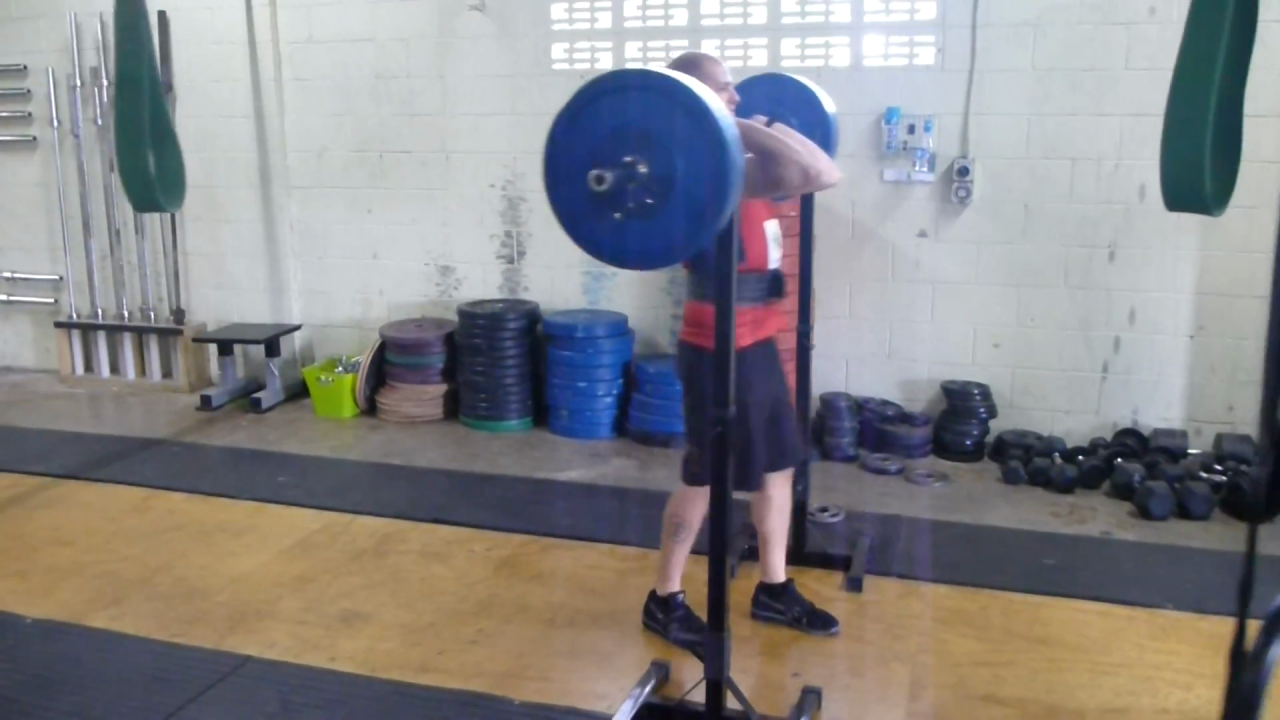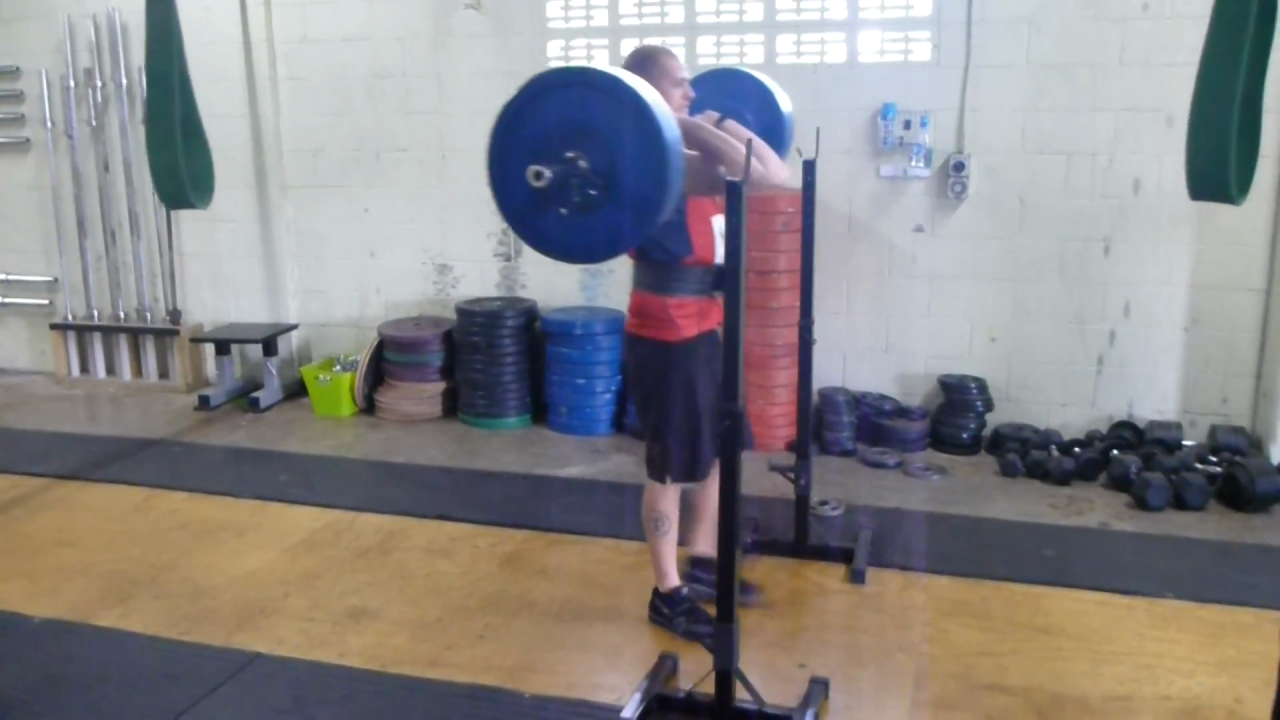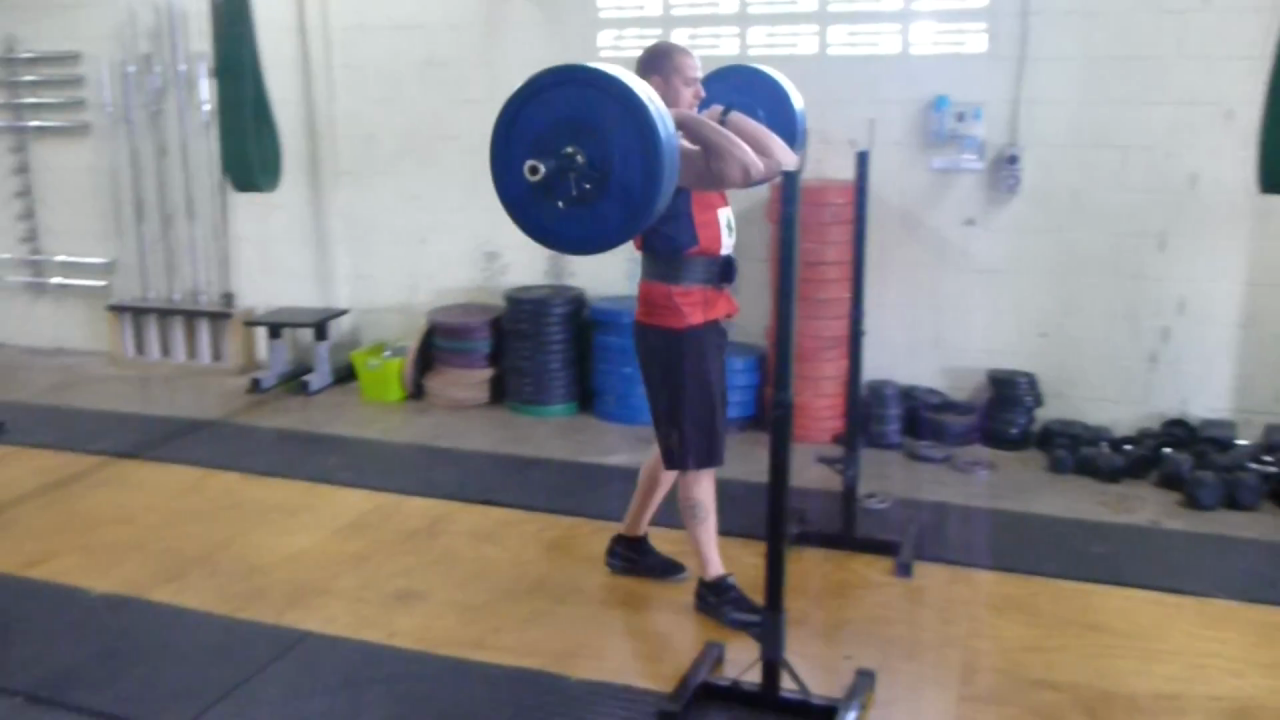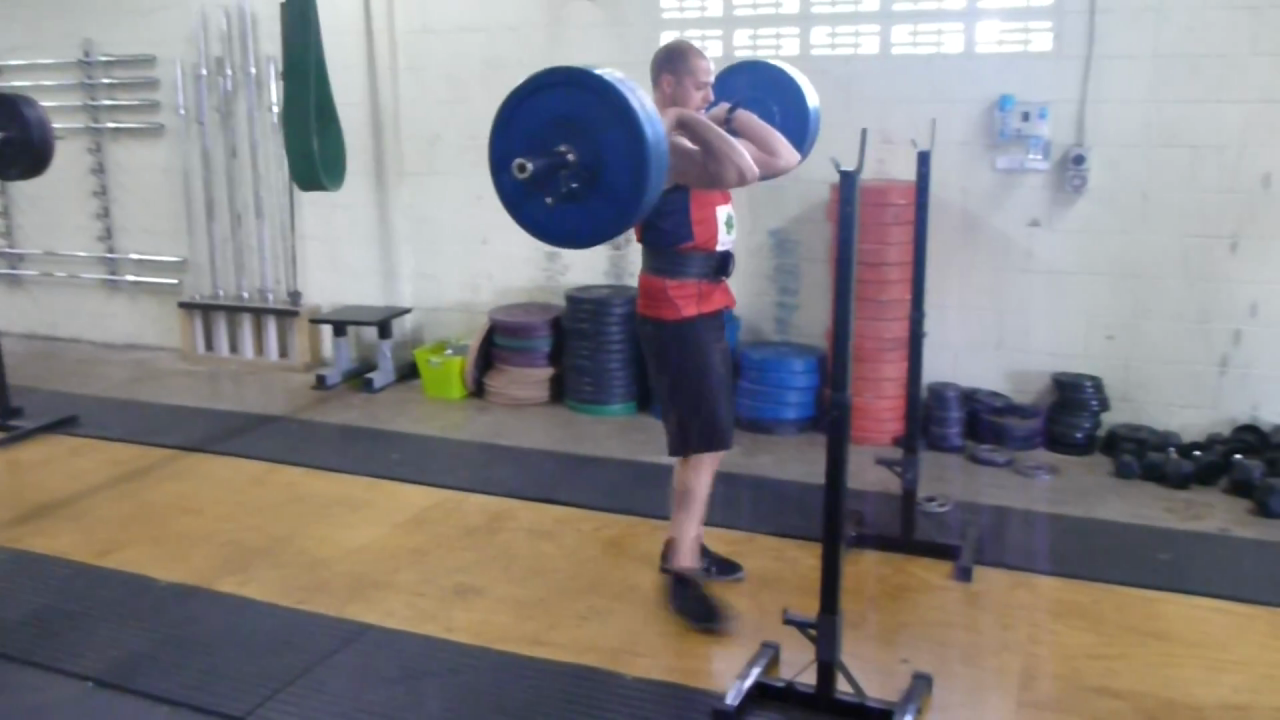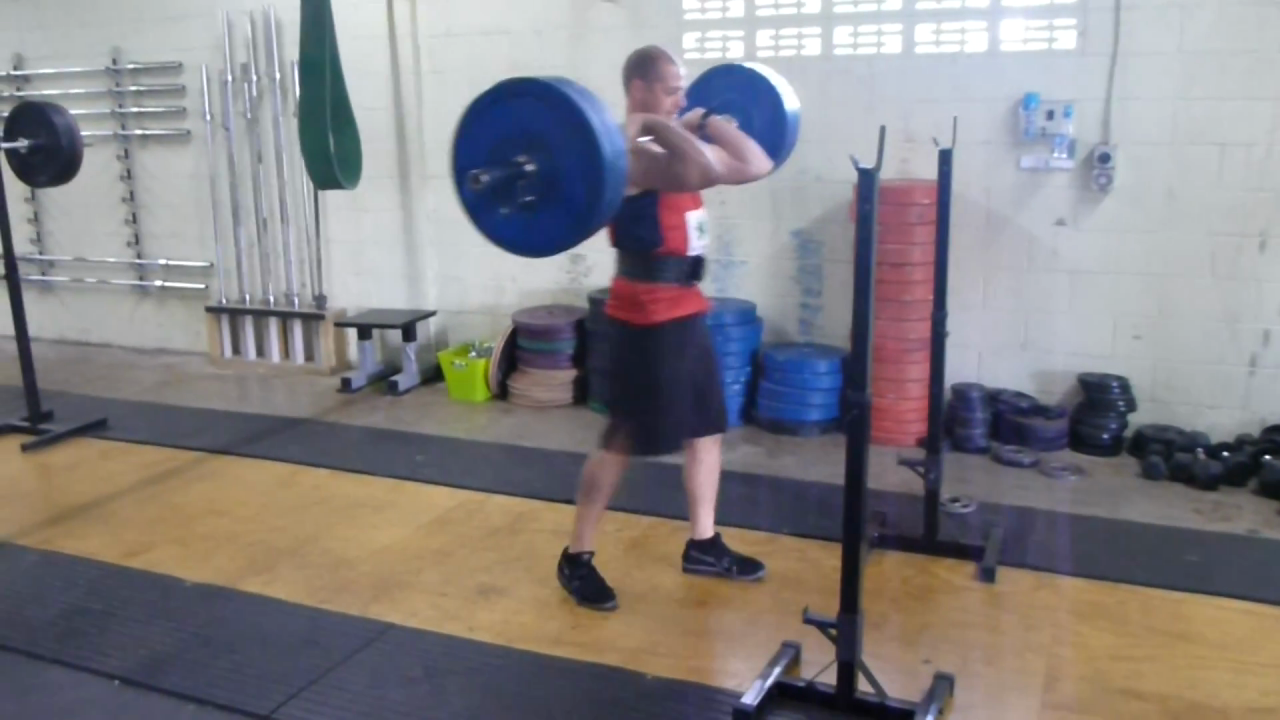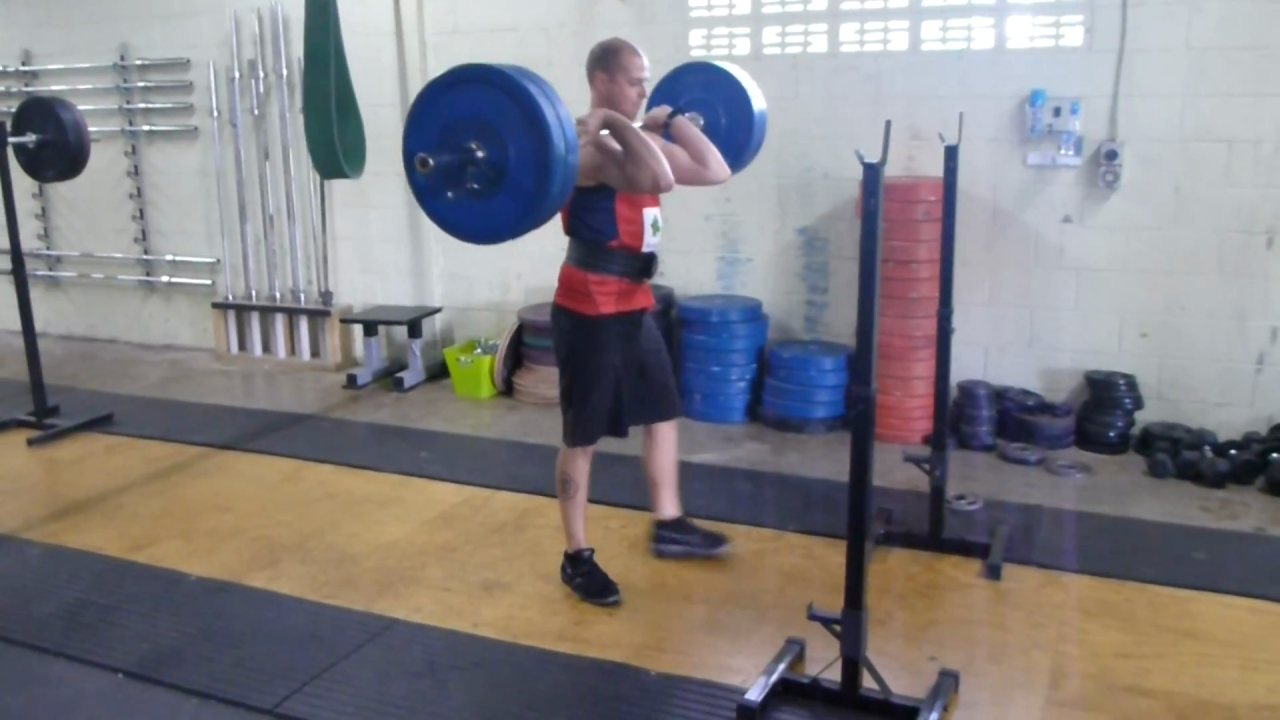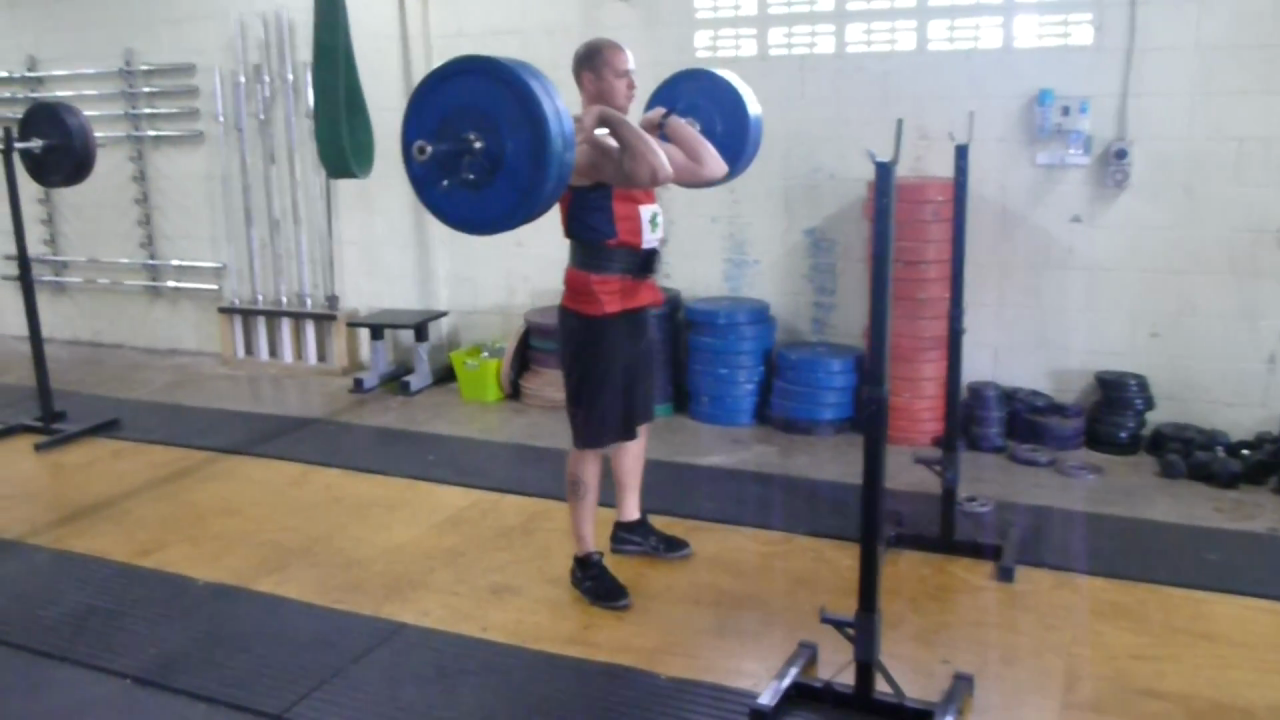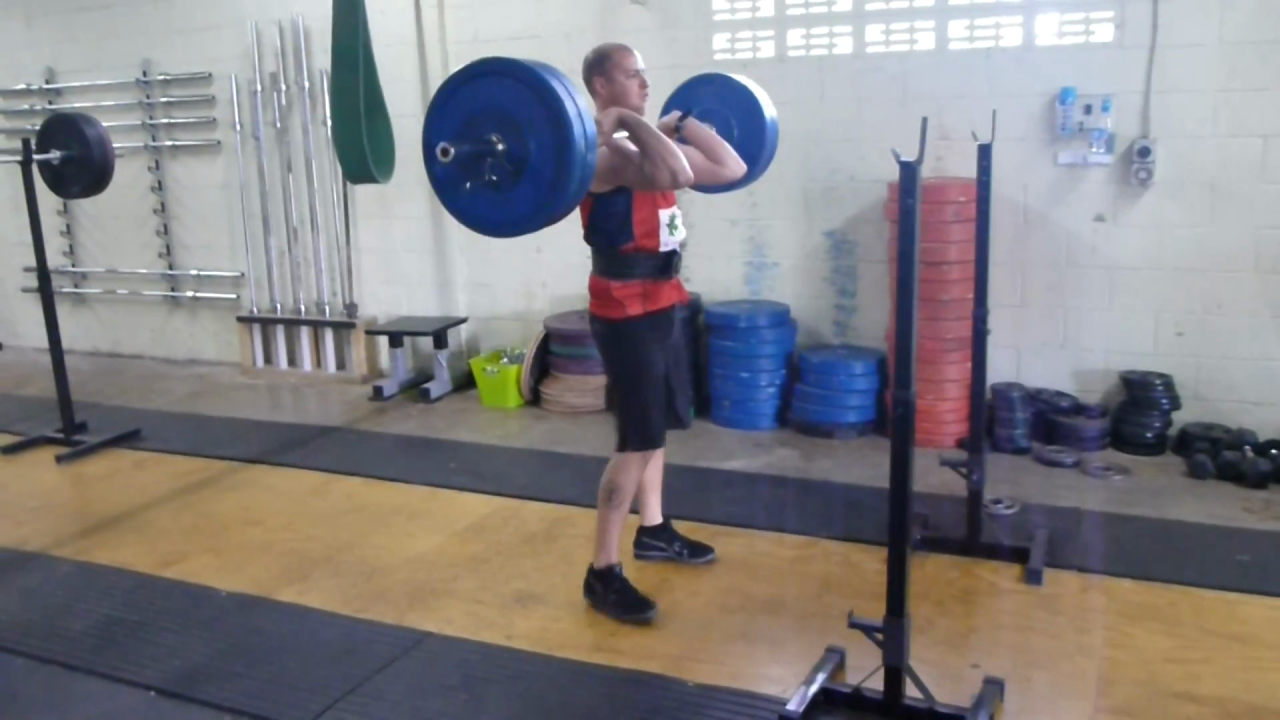
dt=0.3s
person 1, frame 1
left shoulder: (734, 158)
left elbow: (826, 173)
right elbow: (810, 176)
left wrist: (767, 126)
right wrist: (746, 133)
left hip: (755, 338)
right hip: (716, 343)
left knee: (774, 467)
right knee: (703, 477)
left ankle: (775, 591)
right ankle: (664, 600)
person 1, frame 2
left shoulder: (689, 152)
left elbow: (773, 171)
right elbow: (748, 176)
left wrist: (718, 123)
right wrist: (692, 126)
left hip: (701, 326)
right hip: (665, 333)
left knee: (717, 450)
right knee: (671, 468)
left ankle: (701, 562)
right ankle: (668, 594)
person 1, frame 3
left shoulder: (694, 142)
left elbow: (781, 161)
right elbow: (744, 171)
left wrist: (726, 115)
right wrist: (690, 121)
left hip: (701, 313)
right hip: (673, 319)
left knee: (679, 444)
right knee: (697, 455)
left ankle: (629, 540)
right ankle: (714, 583)
person 1, frame 4
left shoulder: (698, 142)
right shoulder: (659, 147)
left elbow: (784, 158)
right elbow: (740, 171)
left wrist: (730, 114)
right wrist: (691, 119)
left hip: (707, 306)
right hip: (674, 313)
left knee: (699, 440)
right knee: (705, 444)
left ankle: (684, 546)
right ankle: (683, 574)
person 1, frame 5
left shoulder: (675, 143)
right shoulder: (630, 154)
left elbow: (756, 167)
right elbow: (704, 175)
left wrist: (707, 120)
right wrist: (651, 129)
left hip: (686, 313)
right hip: (642, 320)
left knee: (705, 431)
right knee: (622, 444)
left ankle: (704, 545)
right ankle: (576, 557)
person 1, frame 6
left shoulder: (642, 141)
right shoulder: (586, 148)
left elbow: (715, 172)
right elbow: (658, 180)
left wrist: (672, 120)
right wrist: (616, 124)
left hip: (634, 306)
right hip: (589, 311)
left knee: (662, 415)
right knee: (582, 437)
left ankle: (670, 525)
right ankle: (576, 556)
person 1, frame 7
left shoulder: (630, 141)
right shoulder: (583, 147)
left elbow: (711, 168)
right elbow: (654, 172)
left wrist: (664, 119)
right wrist: (609, 120)
left hip: (634, 303)
right hip: (595, 311)
left knee: (633, 423)
right knee: (594, 438)
left ankle: (631, 525)
right ankle: (586, 559)
person 1, frame 8
left shoulder: (646, 145)
right shoulder: (601, 153)
left elbow: (730, 167)
right elbow: (676, 174)
left wrist: (682, 122)
right wrist: (630, 120)
left hip: (660, 304)
right hip: (624, 312)
left knee: (655, 429)
right knee: (639, 440)
left ankle: (653, 529)
right ankle: (604, 570)
